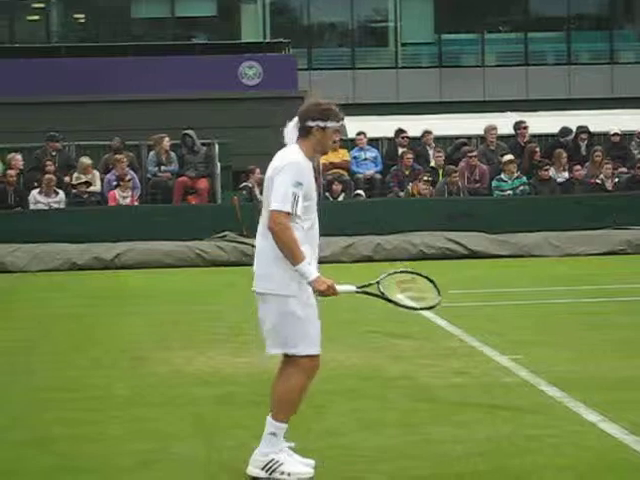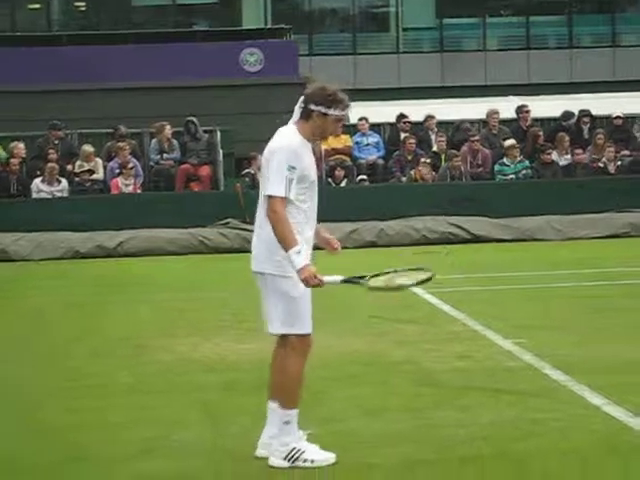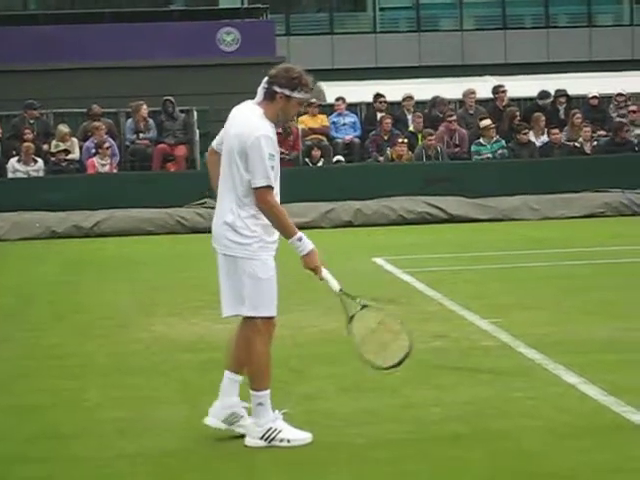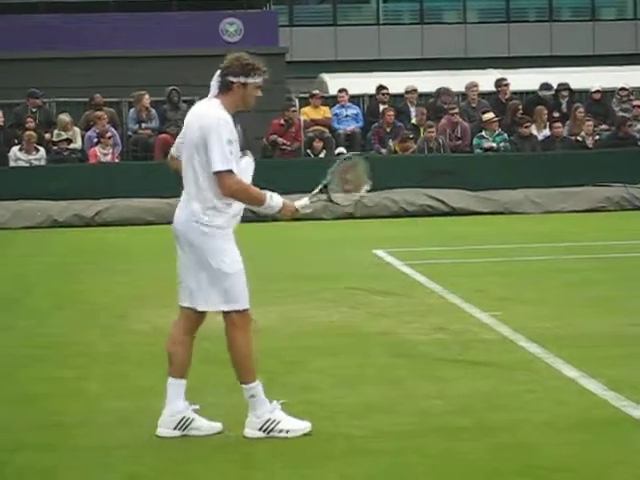
dt=0.4s
person 1, frame 1
left shoulder: (296, 161)
right shoulder: (294, 164)
right elbow: (277, 224)
left wrist: (305, 272)
right wrist: (310, 273)
left hip: (285, 279)
right hip: (285, 280)
left knee: (295, 361)
right knee: (305, 362)
left ankle: (272, 449)
person 1, frame 2
left shoulder: (298, 142)
right shoulder: (288, 147)
right elbow: (274, 209)
left wrist: (317, 234)
right wrist: (299, 260)
left hip: (285, 257)
right hip: (282, 259)
left knee: (287, 341)
right knee: (297, 343)
left ankle: (274, 434)
right ankle: (286, 442)
person 1, frame 3
left shoulder: (244, 111)
right shoulder: (259, 134)
left elbow: (212, 155)
right elbow: (265, 200)
right wrist: (303, 245)
left hip: (237, 232)
right hip: (248, 239)
left knee: (252, 321)
right knee: (261, 324)
left ankle: (227, 405)
right ankle: (263, 423)
person 1, frame 4
left shoulder: (201, 110)
right shoulder: (217, 120)
left elbow: (176, 159)
right elbow: (229, 185)
right wrist: (275, 203)
left hip: (193, 222)
right hip: (208, 229)
left knee: (190, 315)
right knee: (237, 318)
left ankle: (175, 411)
right ankle: (260, 414)
